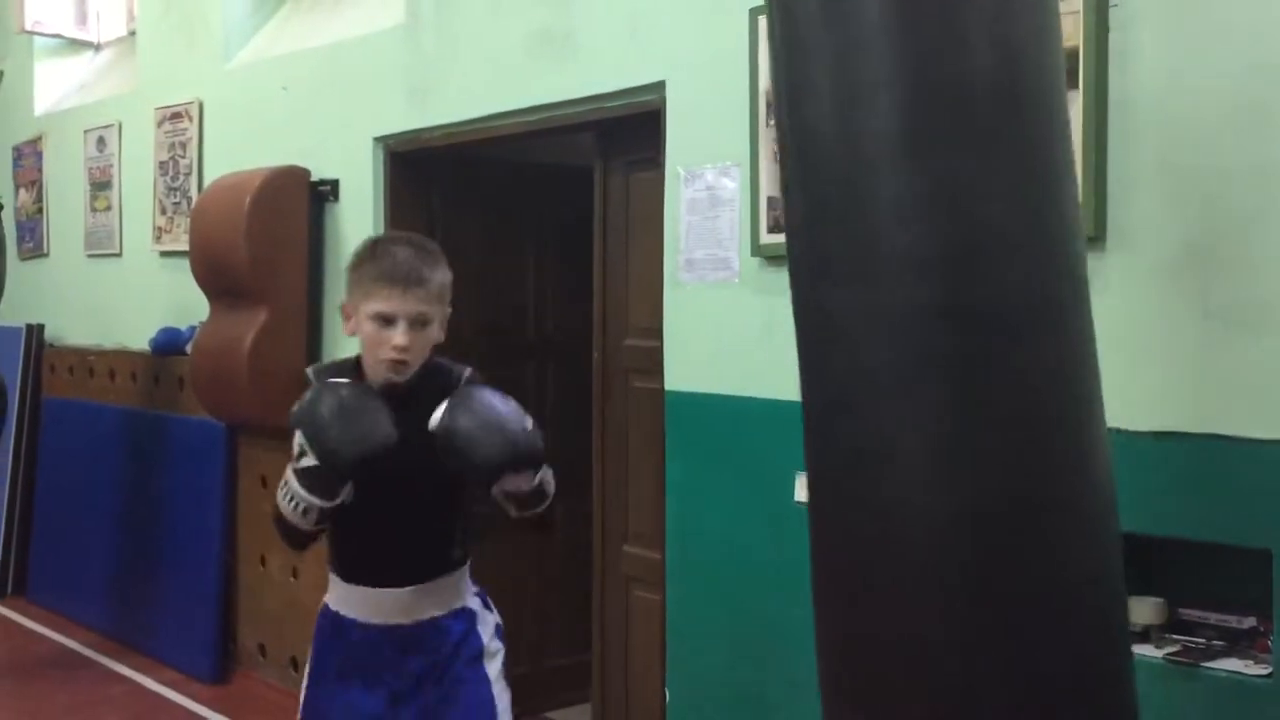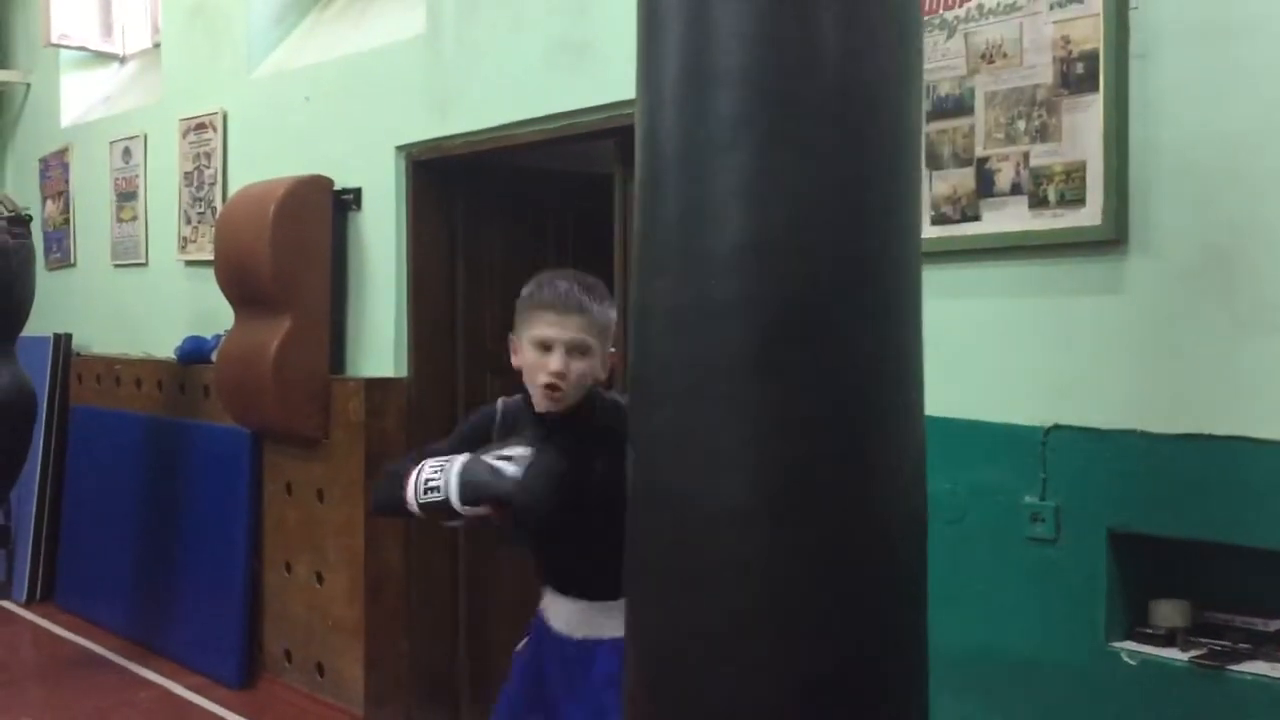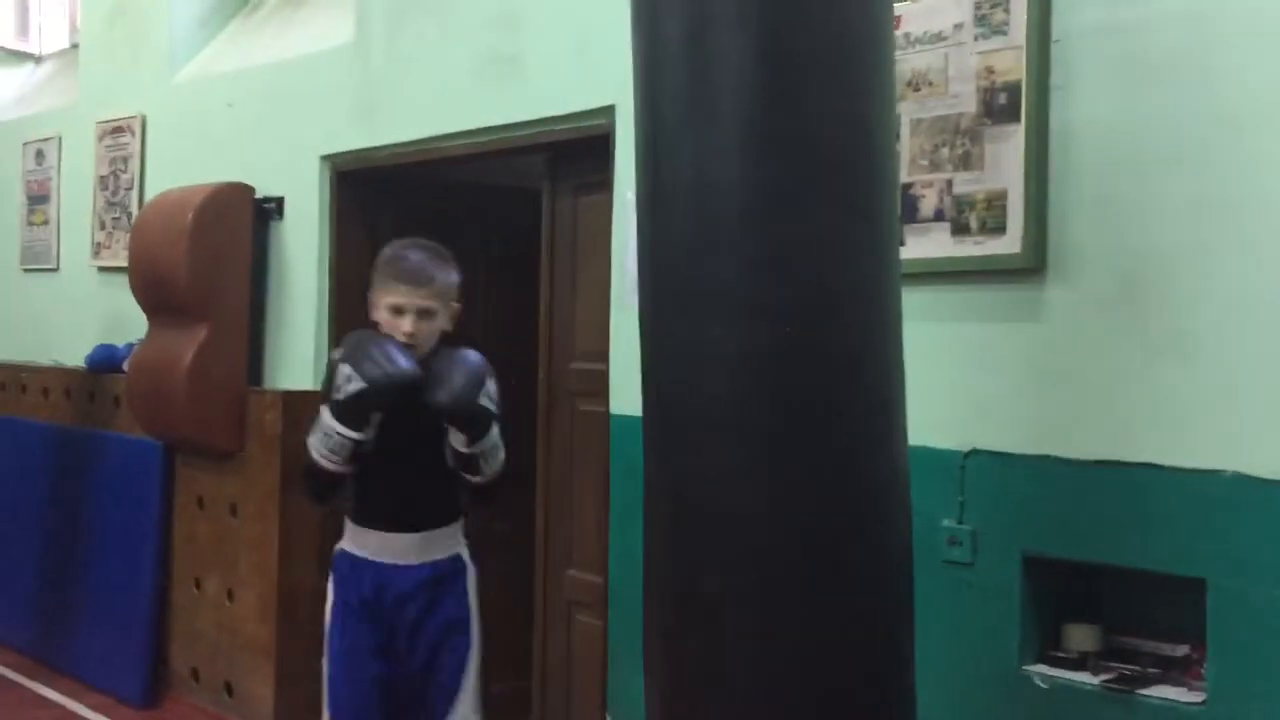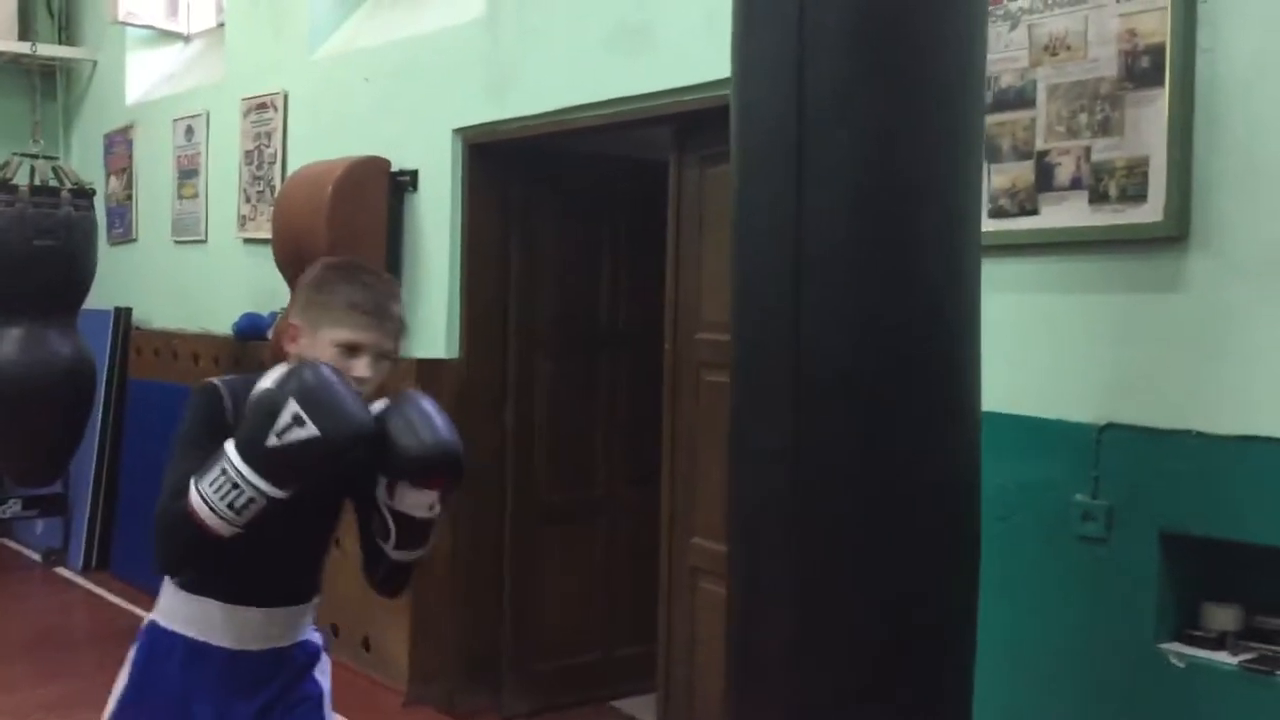
dt=1s
person 1, frame 1
left shoulder: (463, 398)
right shoulder: (328, 400)
left elbow: (535, 503)
right elbow: (295, 533)
left wrist: (518, 463)
right wrist: (314, 468)
left hip: (448, 629)
right hip: (352, 630)
person 1, frame 2
left shoulder: (626, 428)
right shoulder: (501, 423)
right elbow: (390, 490)
right wrist: (472, 480)
left hip: (626, 638)
right hip: (559, 630)
person 1, frame 3
left shoulder: (460, 376)
right shoulder: (351, 368)
left elbow: (488, 477)
right elbow: (318, 485)
left wrist: (475, 422)
right wrist: (347, 409)
left hip: (440, 574)
right hip: (362, 570)
person 1, frame 4
left shoulder: (365, 434)
right shoulder: (219, 403)
left elbow: (387, 578)
right elbow: (174, 545)
left wrist: (415, 494)
right wrist: (258, 456)
left hip: (286, 664)
right hip: (183, 650)
